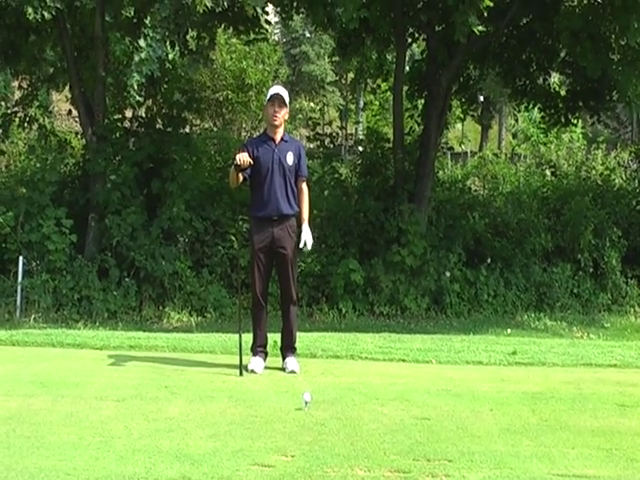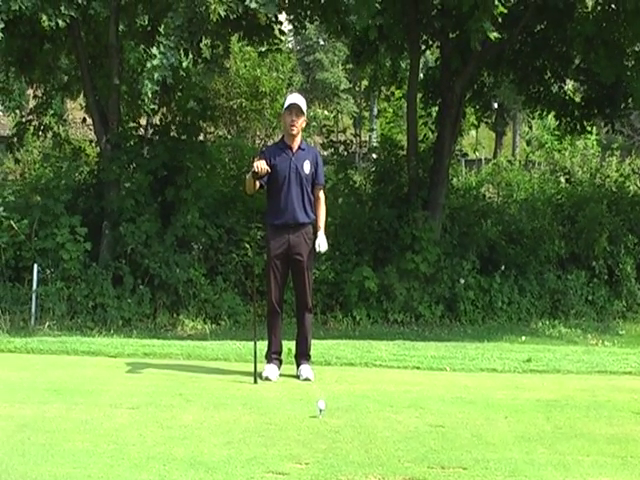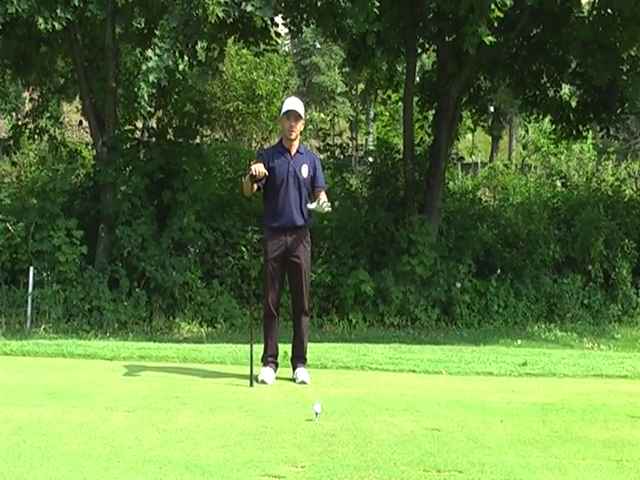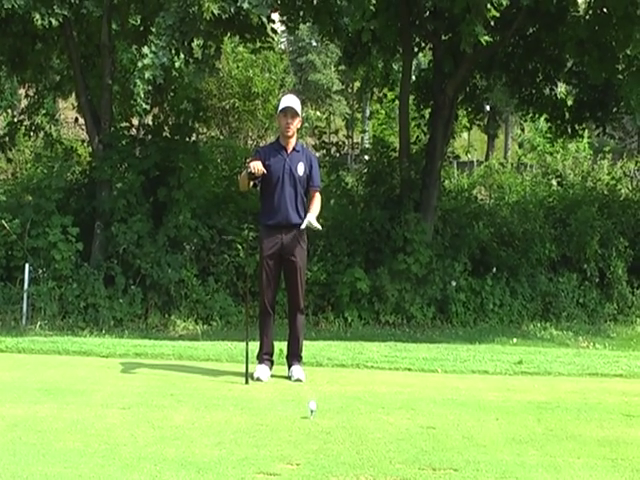
dt=0.5s
person 1, frame 1
left shoulder: (296, 147)
right shoulder: (252, 146)
left elbow: (302, 187)
right elbow: (234, 183)
left wrist: (305, 224)
right wrist: (237, 166)
left hip: (287, 225)
right hip: (260, 225)
left knee: (289, 292)
right knee: (258, 292)
left ankle: (289, 353)
right ankle: (258, 352)
person 1, frame 2
left shoulder: (313, 155)
right shoulder: (269, 153)
left elbow: (319, 195)
right elbow: (250, 190)
left wrist: (321, 231)
right wrist: (254, 173)
left hip: (303, 233)
right hip: (276, 233)
left knee: (305, 300)
right knee: (274, 299)
left ankle: (303, 360)
right ankle: (273, 359)
person 1, frame 3
left shoulder: (311, 159)
right shoulder: (266, 156)
left elbow: (320, 194)
right elbow: (247, 192)
left wrist: (322, 204)
right wrist: (251, 175)
left hip: (299, 236)
right hip: (273, 236)
left knee: (301, 303)
right knee: (271, 302)
left ankle: (299, 363)
right ankle: (269, 362)
person 1, frame 4
left shoulder: (308, 157)
right shoulder: (264, 153)
left elbow: (315, 195)
right elbow: (243, 187)
left wrist: (312, 216)
right wrist: (248, 171)
left hip: (296, 235)
right hip: (269, 234)
left knee: (297, 301)
right knee: (266, 299)
left ankle: (295, 361)
right ankle: (264, 360)
